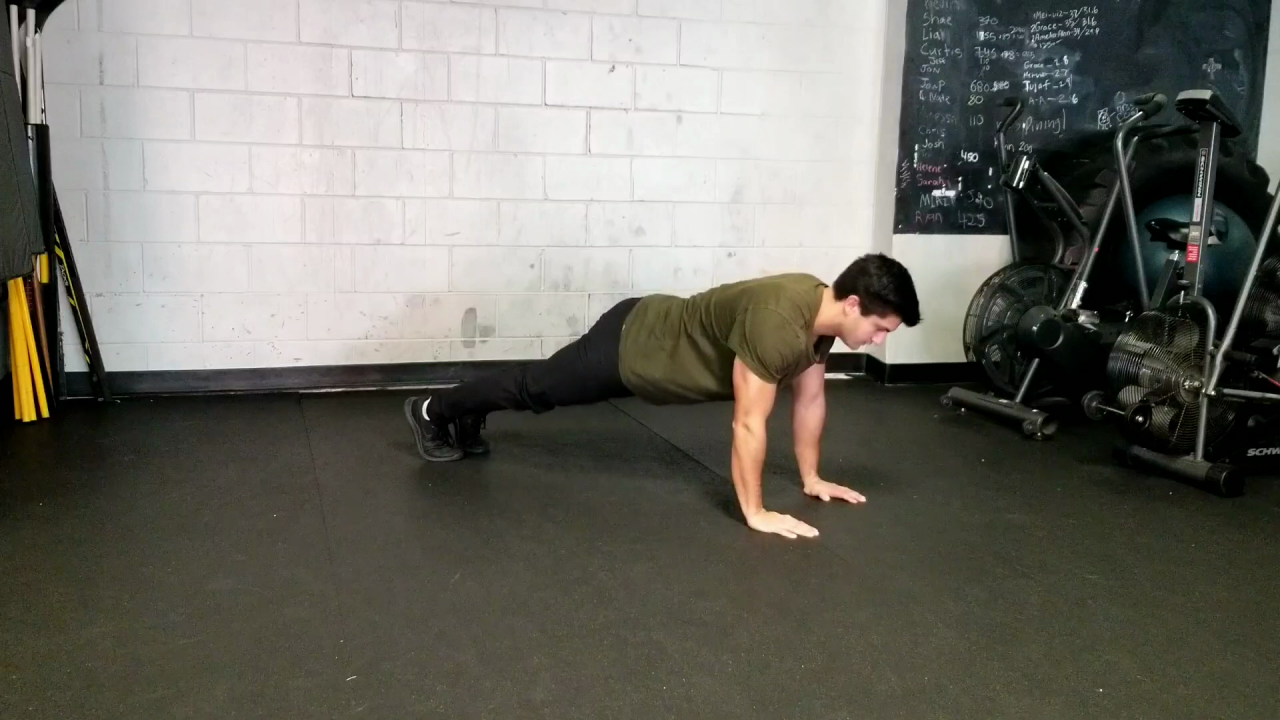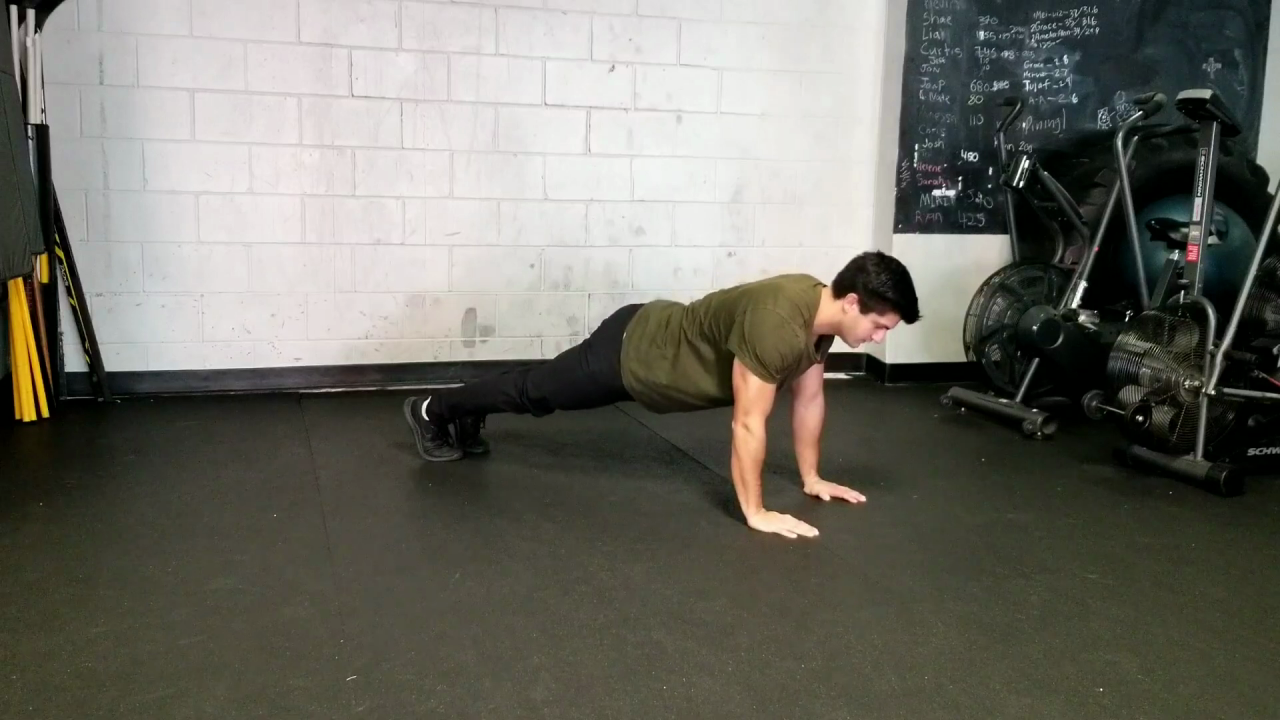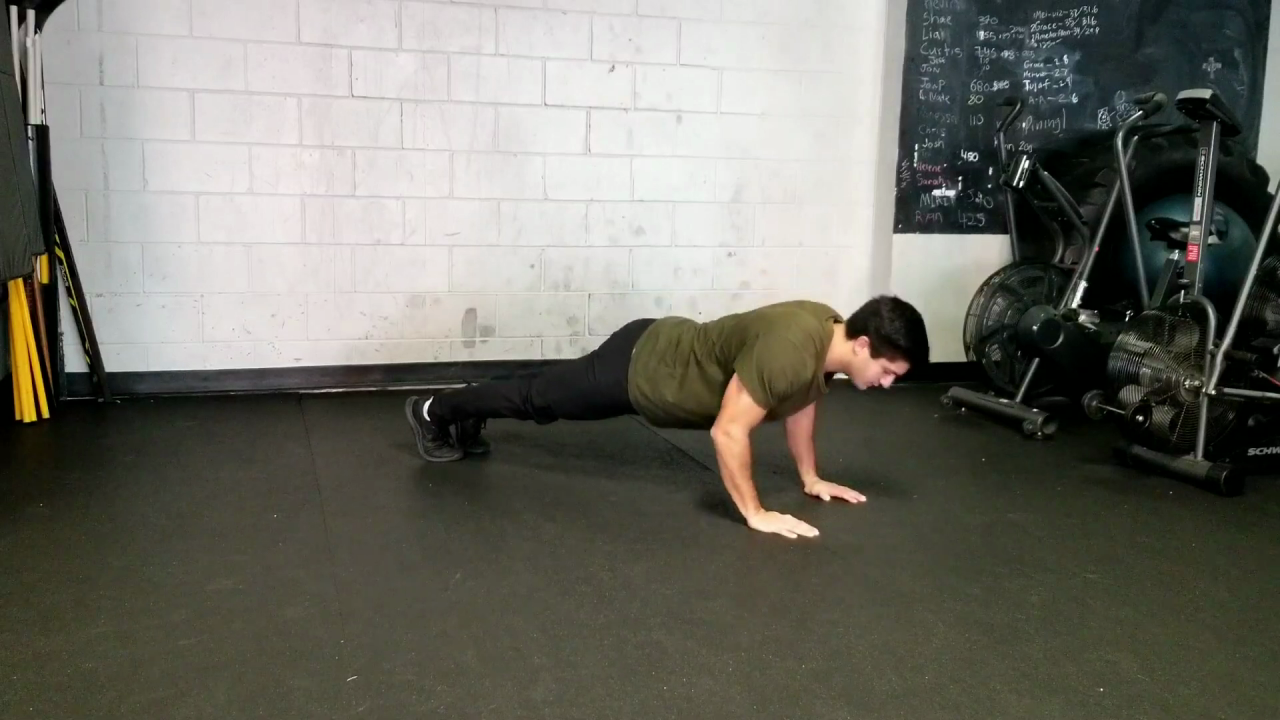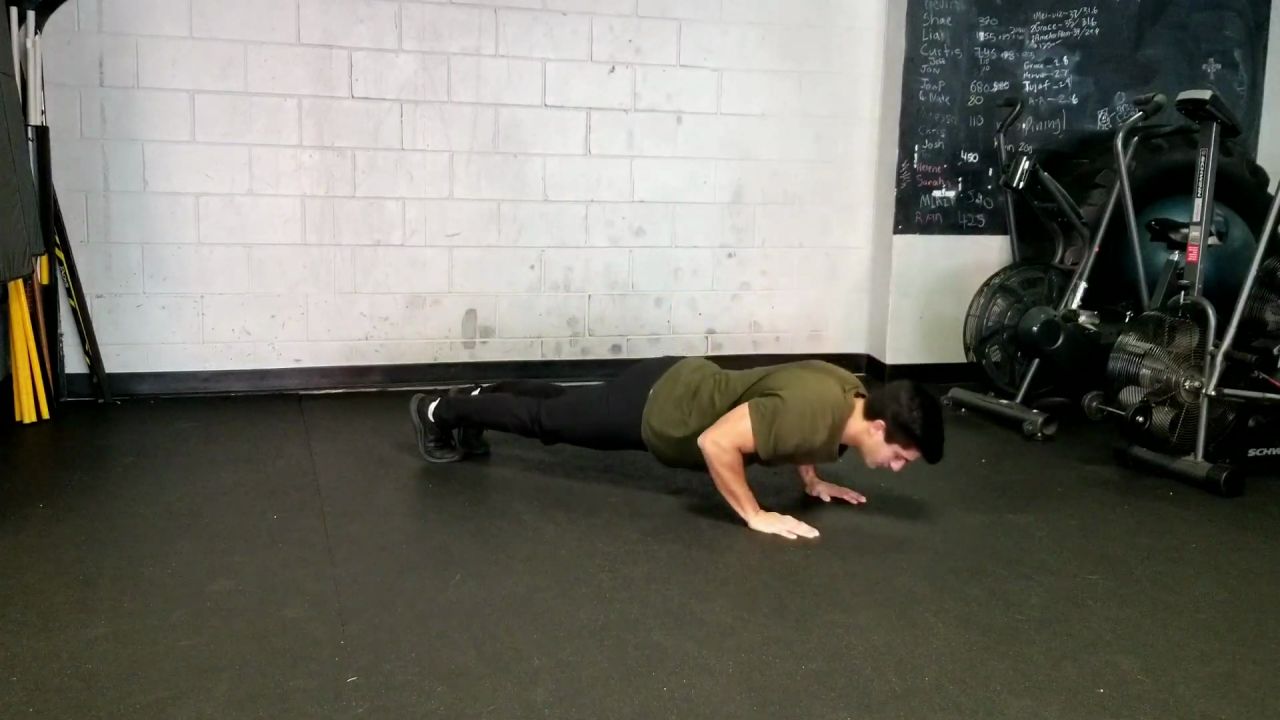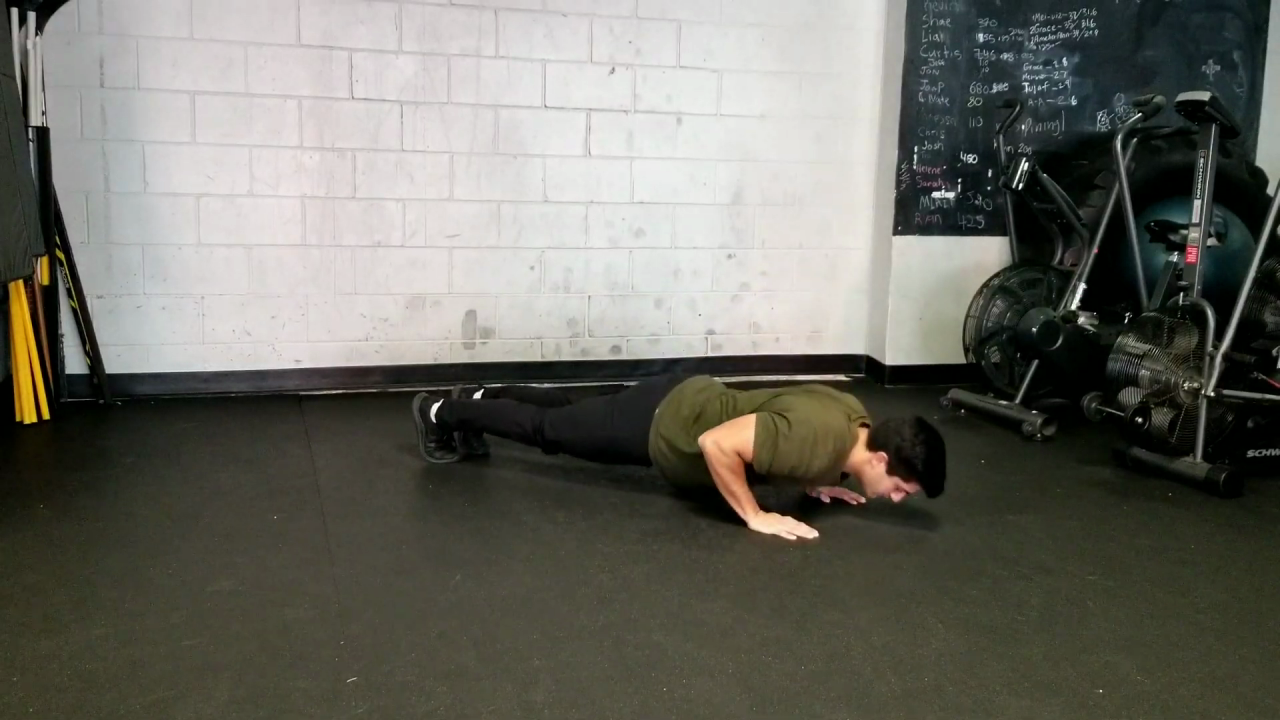
dt=0.7s
person 1, frame 1
left shoulder: (820, 309)
right shoulder: (779, 324)
left elbow: (810, 398)
right elbow: (748, 423)
left wrist: (811, 478)
right wrist: (755, 512)
left hip: (655, 342)
right hip: (630, 347)
left knee: (546, 387)
right knee: (535, 390)
left ankle: (465, 415)
right ankle: (433, 410)
person 1, frame 2
left shoulder: (820, 311)
right shoulder: (777, 324)
left elbow: (809, 398)
right elbow: (747, 424)
left wrist: (812, 478)
right wrist: (755, 512)
left hip: (656, 341)
right hip: (631, 354)
left knee: (543, 389)
right knee: (535, 393)
left ankle: (464, 415)
right ankle: (433, 411)
person 1, frame 3
left shoulder: (829, 333)
right shoulder: (790, 351)
left elbow: (798, 403)
right elbow: (728, 431)
left wrist: (810, 477)
right wrist: (755, 514)
left hip: (667, 353)
right hip: (639, 370)
left knee: (548, 397)
right knee: (537, 401)
left ankle: (465, 413)
right ankle: (433, 411)
person 1, frame 4
left shoulder: (850, 394)
right shoulder: (812, 413)
right elbow: (716, 442)
left wrist: (811, 479)
right wrist: (755, 516)
left hip: (685, 385)
right hip: (656, 410)
left knee: (558, 409)
right knee: (546, 420)
left ankle: (477, 396)
right ankle: (439, 412)
person 1, frame 5
left shoulder: (853, 417)
right shoulder: (819, 442)
right elbow: (716, 444)
left wrist: (813, 482)
right wrist: (756, 516)
left hip: (689, 400)
right hip: (661, 428)
left knee: (566, 414)
right knee: (548, 430)
left ankle: (479, 398)
right ankle: (440, 413)
